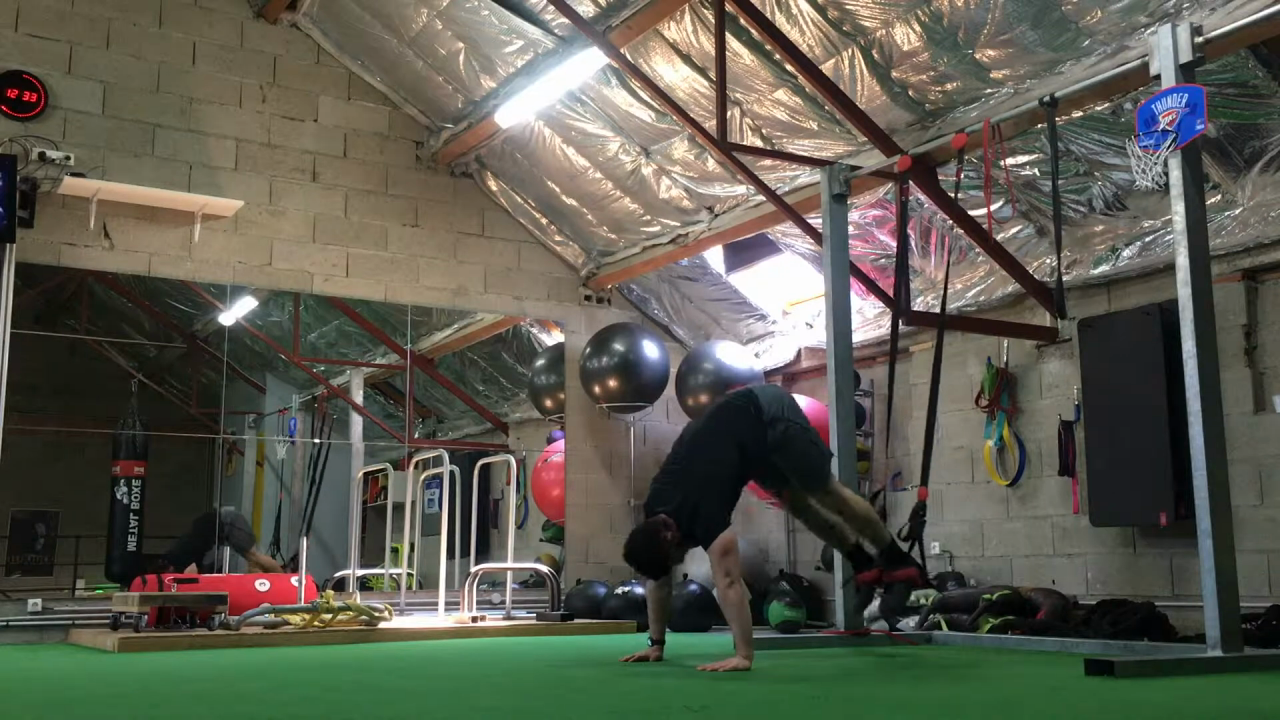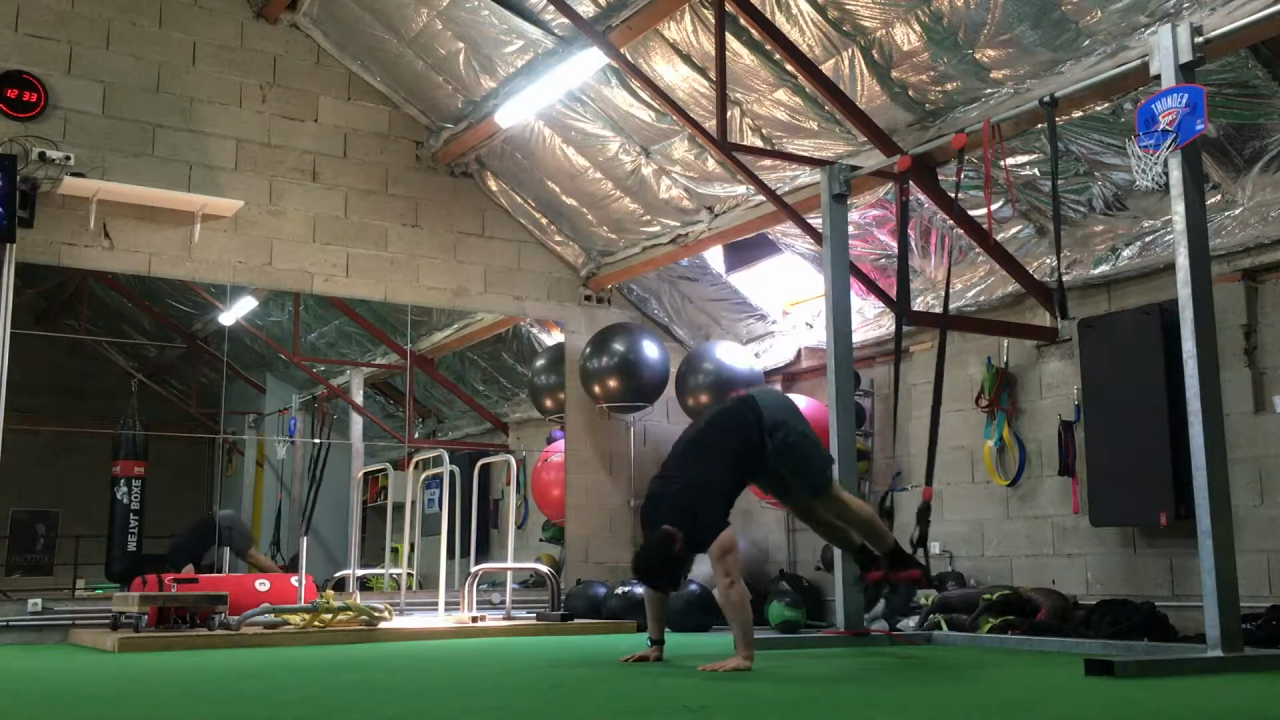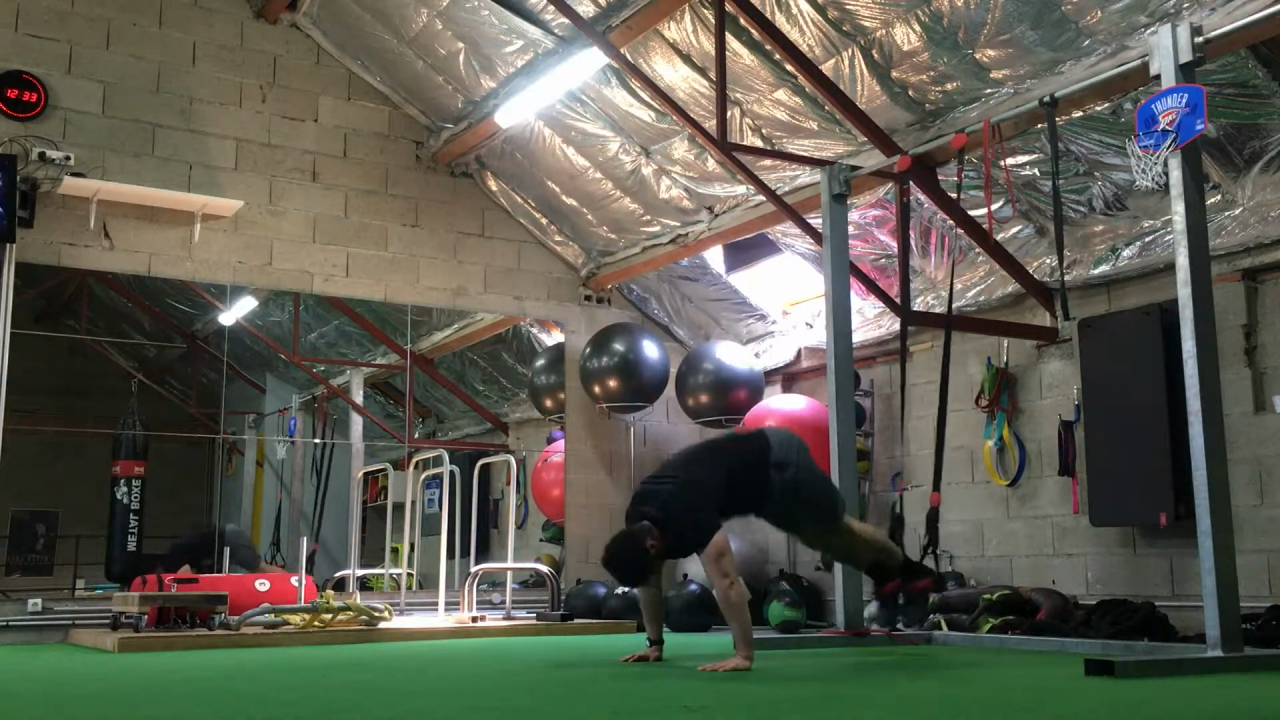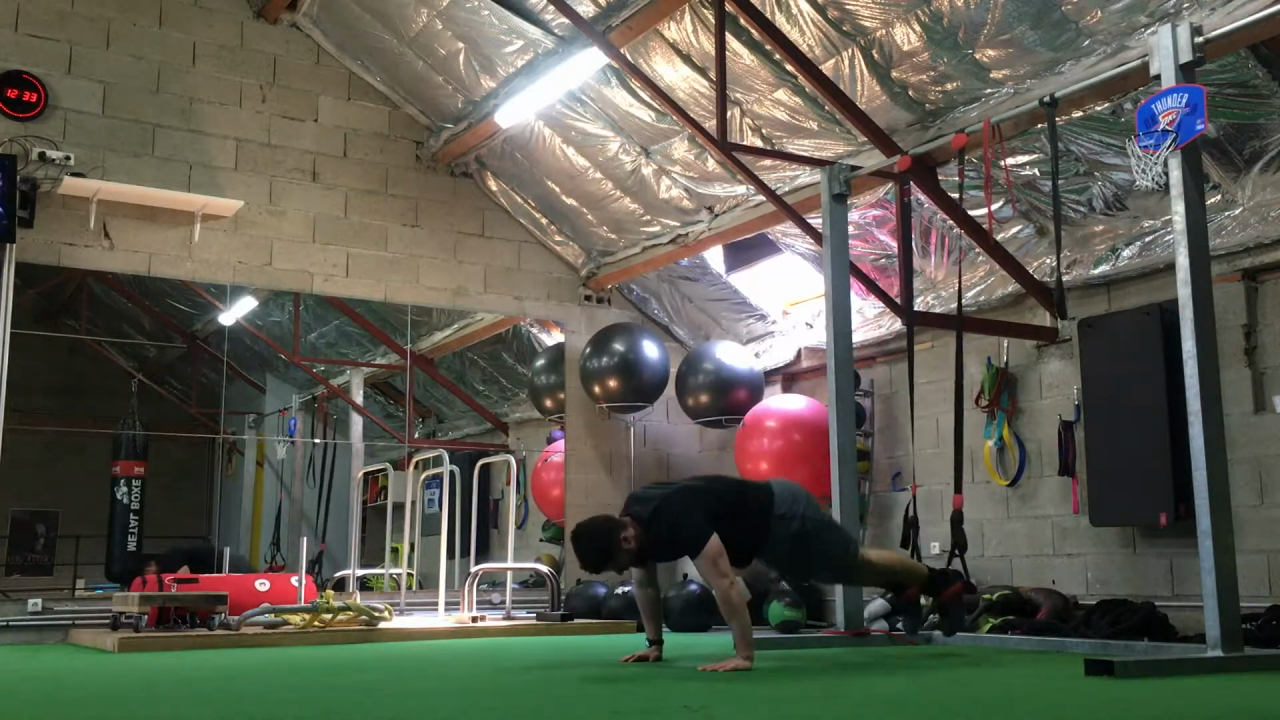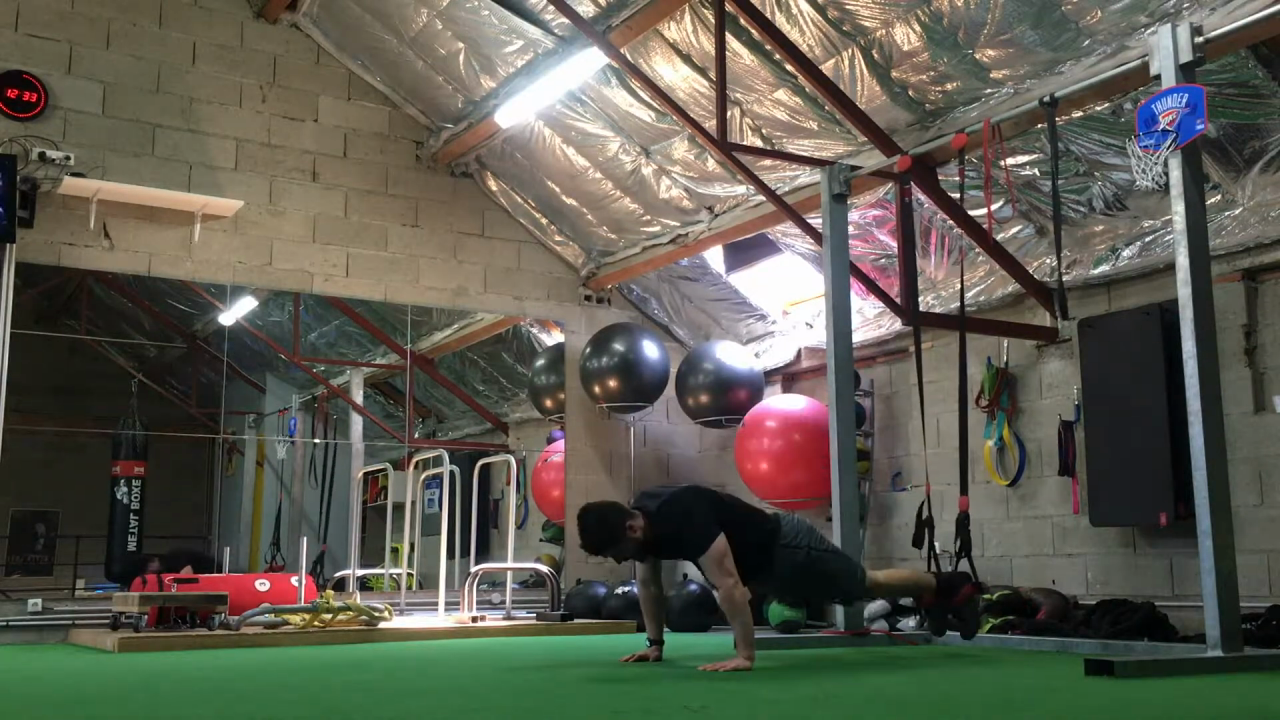
dt=1s
person 1, frame 1
left shoulder: (699, 509)
right shoulder: (656, 510)
left elbow: (727, 582)
right elbow: (659, 582)
left wrist: (743, 656)
right wrist: (656, 645)
left hip: (769, 413)
right hip: (749, 424)
left knee: (827, 494)
right knee: (796, 502)
left ankle: (896, 559)
right ankle: (865, 563)
person 1, frame 2
left shoulder: (698, 510)
right shoulder: (656, 510)
left elbow: (728, 582)
right elbow: (656, 577)
left wrist: (744, 656)
right wrist: (656, 645)
left hip: (769, 418)
right hip: (742, 415)
left knee: (827, 499)
right knee: (801, 505)
left ankle: (899, 561)
right ankle: (871, 562)
person 1, frame 3
left shoulder: (686, 514)
right shoulder: (641, 517)
left elbow: (726, 582)
right elbow: (649, 582)
left wrist: (743, 656)
right wrist: (654, 644)
left hip: (778, 456)
right hip: (761, 475)
left knee: (838, 528)
right knee: (813, 534)
left ankle: (911, 572)
right ankle: (885, 577)
person 1, frame 4
left shoulder: (676, 515)
right shoulder: (634, 520)
left elbow: (724, 582)
right elbow: (645, 583)
left wrist: (744, 655)
right wrist: (655, 644)
left hip: (782, 513)
right hip: (761, 531)
left knee: (855, 562)
right knee: (839, 571)
left ankle: (941, 581)
right ankle: (902, 587)
person 1, frame 5
left shoulder: (684, 513)
right shoulder: (642, 515)
left elbow: (728, 583)
right elbow: (648, 584)
left wrist: (745, 655)
right wrist: (655, 644)
left hip: (785, 546)
right hip: (765, 564)
left knee: (862, 586)
right knee: (858, 586)
left ankle: (951, 586)
right ankle: (927, 594)
